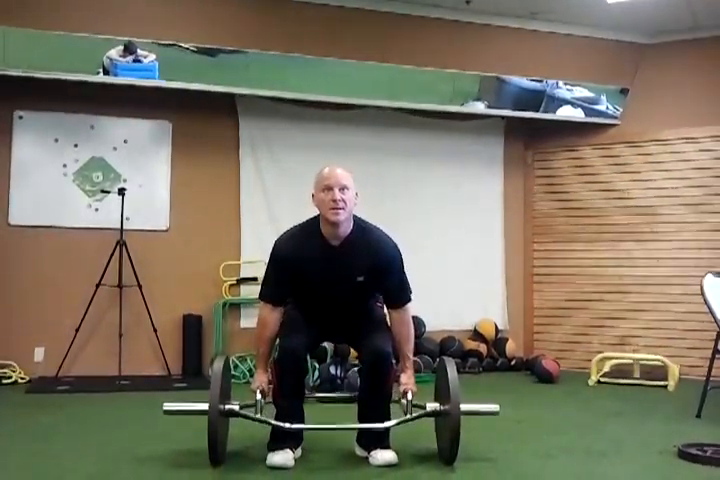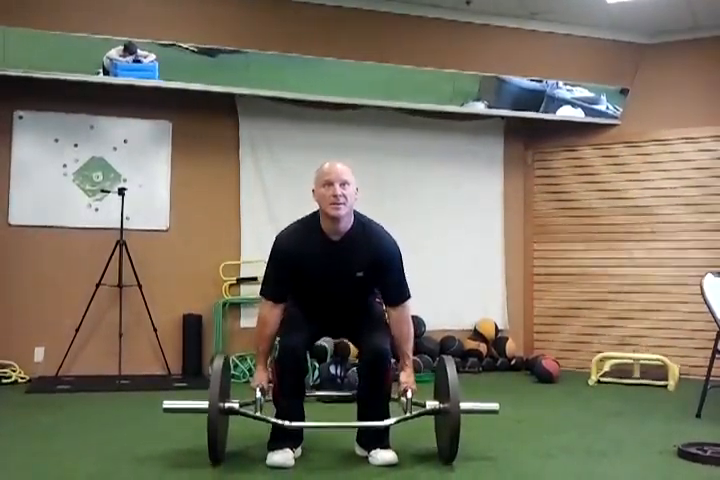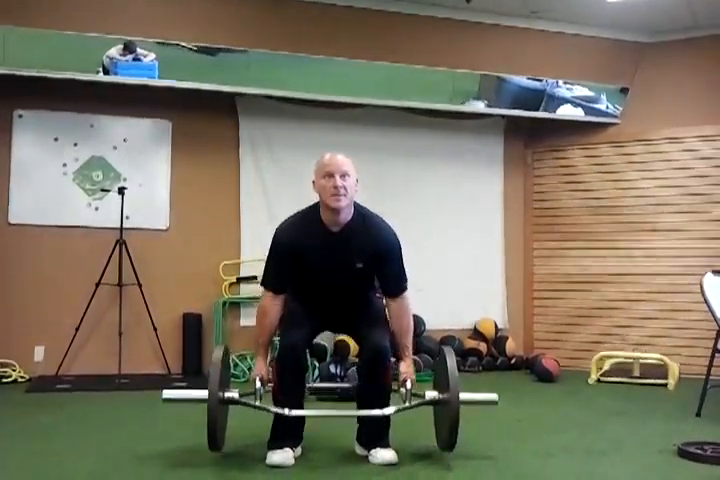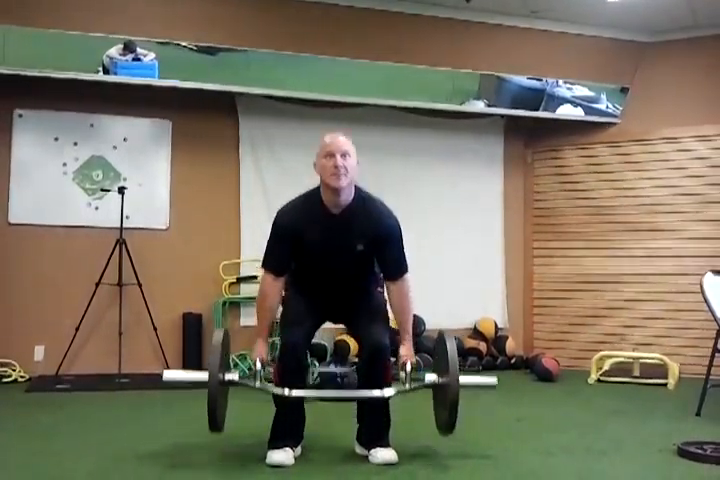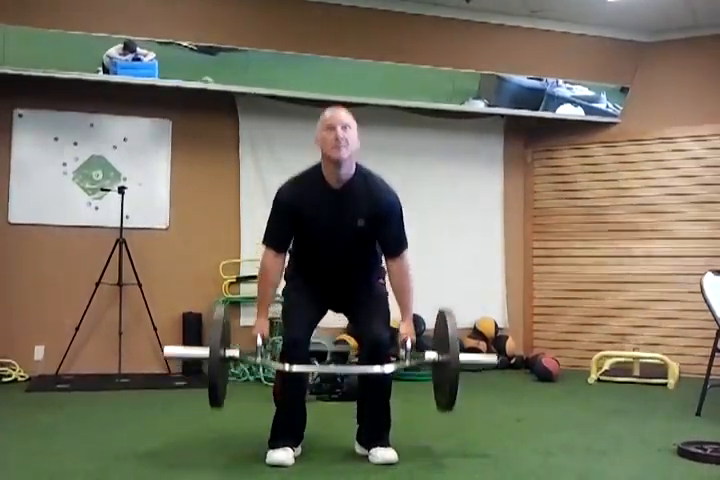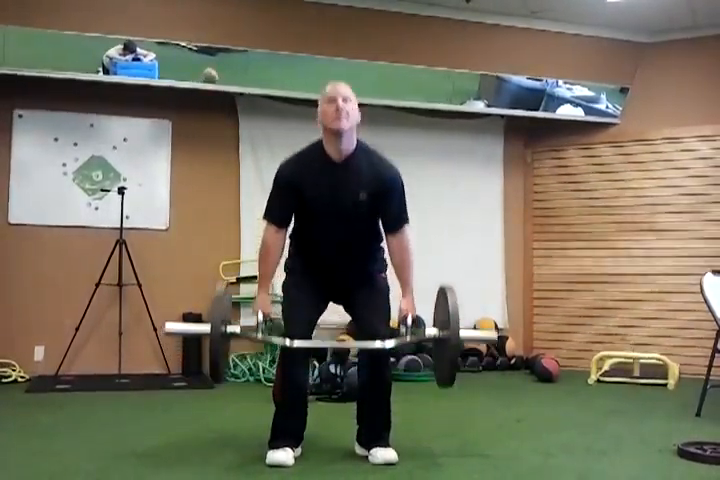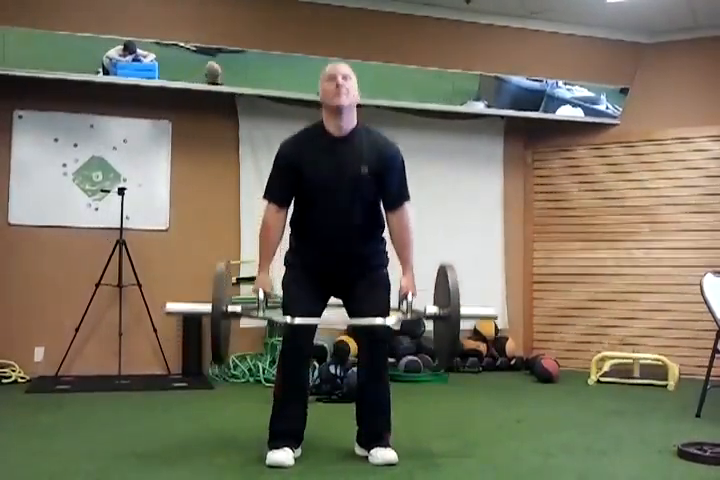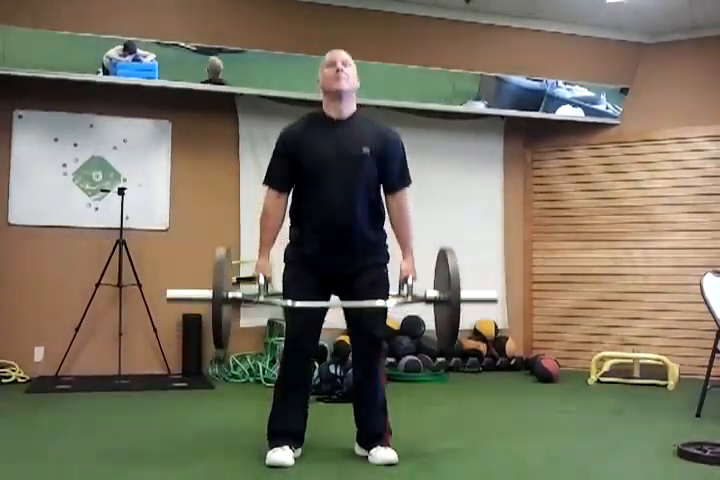
dt=0.1s
person 1, frame 1
left shoulder: (380, 246)
right shoulder: (290, 245)
left elbow: (399, 309)
right elbow: (271, 308)
left wrist: (407, 368)
right wrist: (261, 368)
left hip: (361, 315)
right hip: (307, 313)
left knee: (380, 352)
right knee: (289, 351)
left ankle: (373, 440)
right ankle: (286, 440)
person 1, frame 2
left shoulder: (380, 242)
right shoulder: (291, 241)
left elbow: (398, 306)
right elbow: (272, 305)
left wrist: (407, 367)
right wrist: (261, 368)
left hip: (360, 310)
right hip: (306, 309)
left knee: (378, 351)
right knee: (289, 350)
left ankle: (373, 440)
right ankle: (286, 440)
person 1, frame 3
left shoulder: (379, 234)
right shoulder: (291, 233)
left elbow: (397, 298)
right elbow: (272, 297)
left wrist: (406, 358)
right wrist: (260, 357)
left hip: (360, 304)
right hip: (306, 303)
left knee: (378, 349)
right knee: (290, 347)
left ankle: (373, 439)
right ankle: (286, 439)
person 1, frame 4
left shoulder: (380, 217)
right shoulder: (293, 215)
left elbow: (397, 281)
right elbow: (273, 279)
left wrist: (407, 342)
right wrist: (261, 340)
left hip: (361, 294)
right hip: (306, 293)
left knee: (377, 347)
right knee: (292, 346)
left ankle: (373, 440)
right ankle: (285, 441)
person 1, frame 5
left shoulder: (380, 195)
right shoulder: (293, 193)
left elbow: (397, 259)
right elbow: (273, 256)
left wrist: (407, 319)
right wrist: (262, 316)
left hip: (363, 282)
right hip: (307, 282)
left knee: (378, 342)
right knee: (293, 343)
left ankle: (374, 438)
right ankle: (286, 439)
person 1, frame 6
left shoulder: (381, 170)
right shoulder: (295, 169)
left elbow: (397, 234)
right elbow: (275, 231)
left wrist: (407, 295)
right wrist: (263, 291)
left hip: (365, 274)
right hip: (307, 273)
left knee: (377, 345)
right knee: (293, 345)
left ankle: (374, 439)
right ankle: (285, 440)
person 1, frame 7
left shoulder: (383, 150)
right shoulder: (295, 148)
left elbow: (397, 214)
right elbow: (276, 212)
left wrist: (408, 272)
right wrist: (263, 271)
left hip: (366, 266)
right hip: (307, 266)
left knee: (376, 343)
right knee: (295, 343)
left ankle: (374, 438)
right ankle: (284, 440)
person 1, frame 8
left shoulder: (382, 136)
right shoulder: (296, 135)
left elbow: (397, 197)
right elbow: (276, 197)
left wrist: (407, 254)
right wrist: (264, 255)
left hip: (366, 261)
right hip: (307, 261)
left knee: (369, 348)
right knee: (298, 347)
left ankle: (373, 439)
right ankle: (285, 439)
